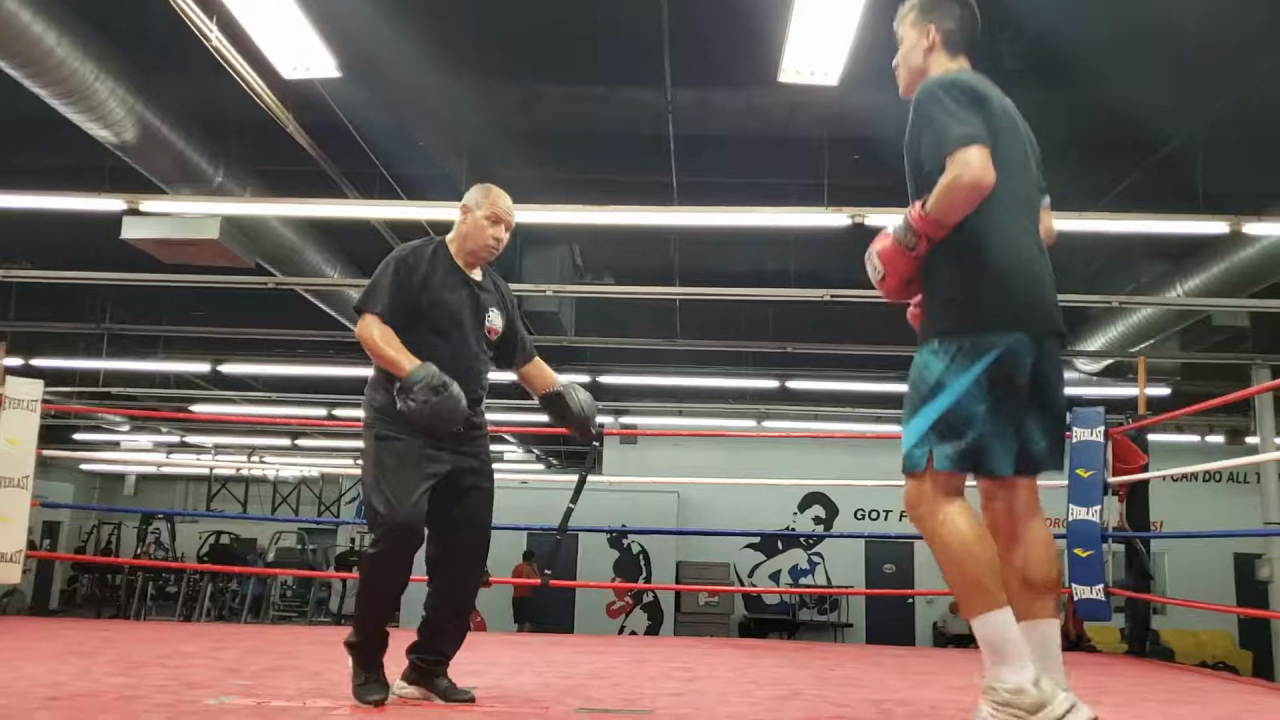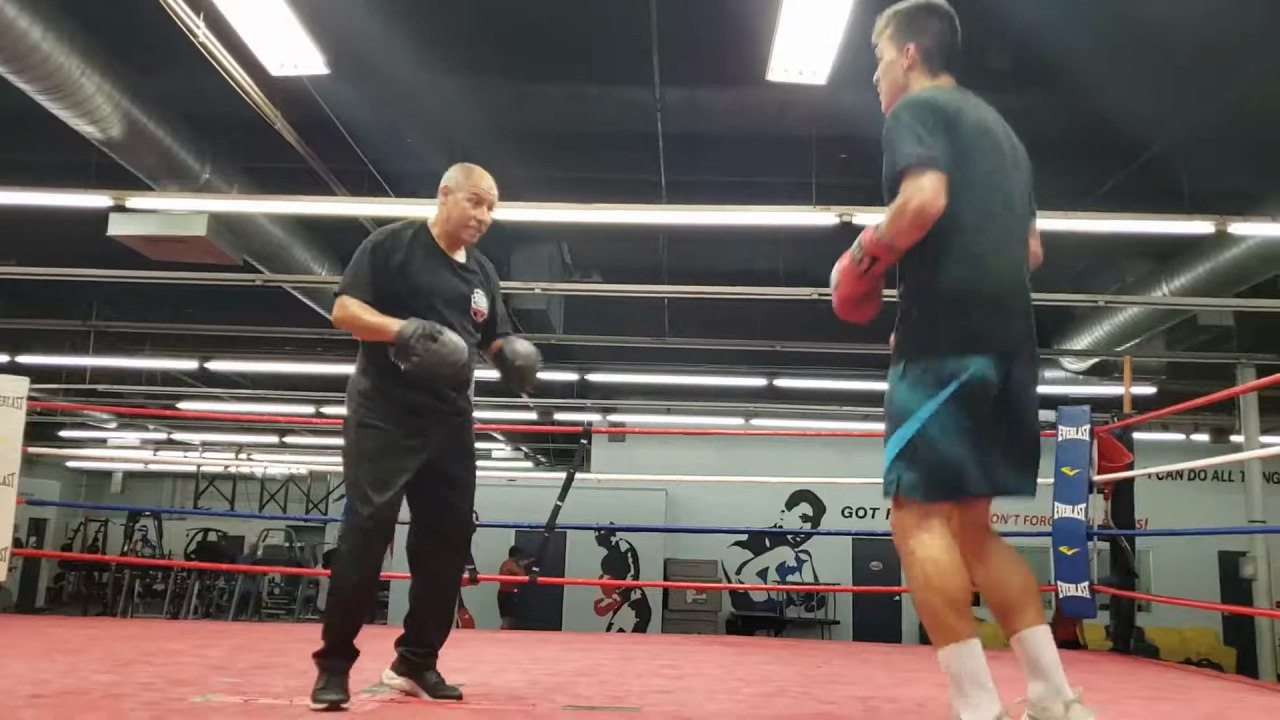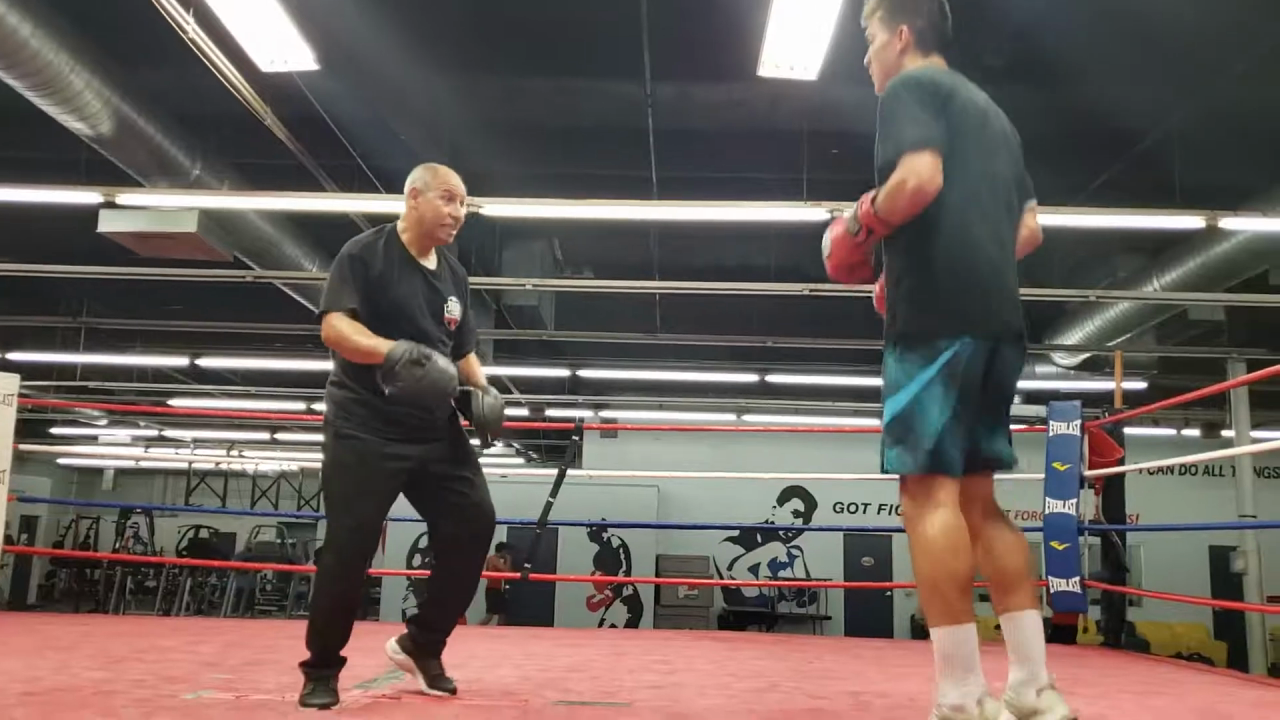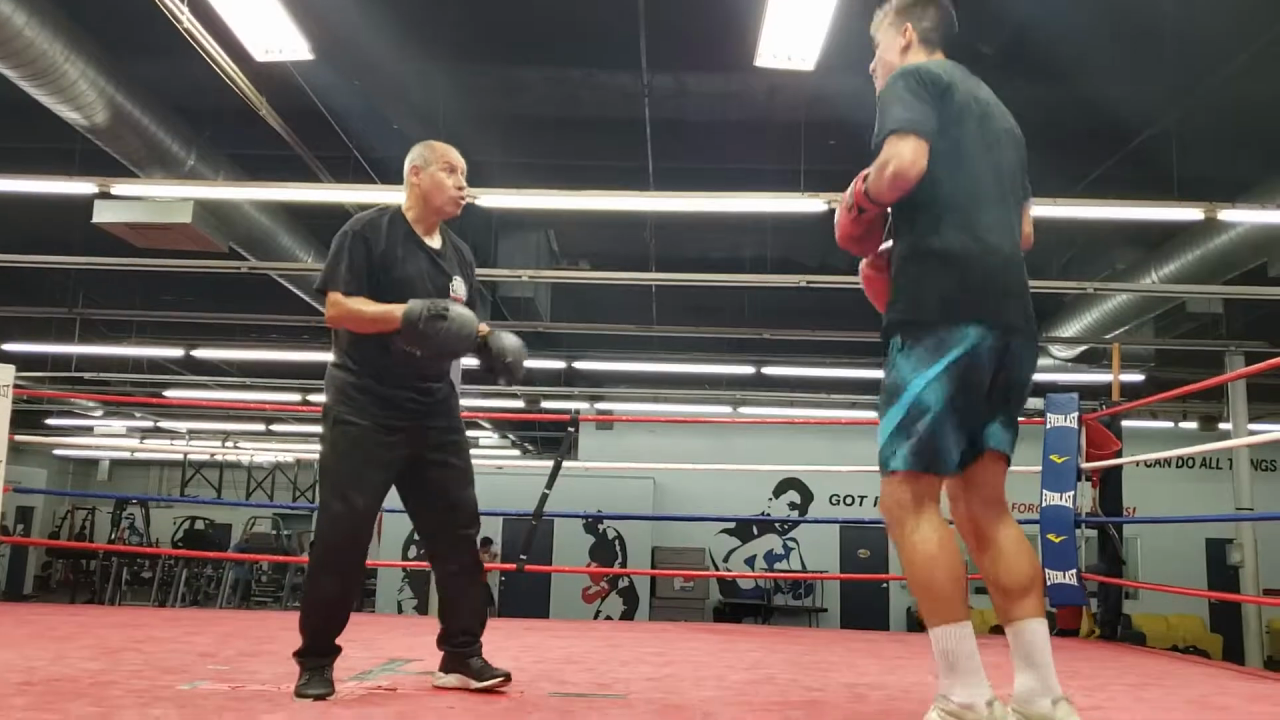
dt=0.2s
person 1, frame 1
left shoulder: (942, 93)
right shoulder: (1002, 106)
left elbow: (972, 176)
left wrist: (910, 237)
left hip: (974, 324)
right hip: (1027, 320)
left knee: (931, 491)
right knee: (1010, 503)
person 1, frame 2
left shoulder: (913, 111)
right shoulder: (997, 129)
left elbow: (925, 198)
right elbow: (1030, 249)
left wrist: (868, 256)
left hip: (942, 342)
right hip: (1006, 342)
left knee: (918, 517)
right knee: (970, 527)
person 1, frame 3
left shoulder: (914, 88)
right shoulder: (989, 112)
left elbow: (921, 178)
right elbow: (1027, 231)
left wrist: (860, 226)
left hip: (938, 325)
right hip: (996, 325)
left knee: (928, 493)
right knee: (973, 500)
person 1, frame 4
left shoulder: (911, 79)
right shoulder: (996, 111)
left elbow: (905, 164)
left wrist: (863, 201)
left hip: (940, 313)
right hip: (1005, 318)
left knee: (911, 497)
right knee: (983, 503)
person 2, frame 1
left shoulder: (496, 292)
right shoulder: (412, 262)
left elbow: (523, 360)
right elbow: (369, 326)
left wrist: (560, 393)
right wrist: (414, 372)
left hip: (465, 437)
right hip: (402, 427)
left knee: (465, 553)
right knee: (399, 526)
left ankle: (427, 667)
right ankle: (367, 652)
person 2, frame 2
left shoulder: (482, 273)
right shoulder: (390, 245)
left elbow: (496, 338)
right elbow: (344, 309)
left wrist: (515, 357)
right wrist: (405, 331)
left hip: (448, 424)
right hip: (383, 416)
left knee: (448, 542)
right knee: (369, 525)
left ankle: (416, 661)
right ankle: (334, 661)
person 2, frame 3
left shoulder: (454, 274)
right shoulder: (364, 254)
right elbow: (334, 327)
left wrist: (479, 389)
right wrist: (393, 353)
left hip: (434, 429)
right hip: (362, 426)
left knee: (473, 523)
right knee: (350, 544)
left ankle: (422, 643)
right ankle: (321, 669)
person 2, frame 4
left shoulder: (458, 254)
right shoulder: (367, 232)
left elbow: (463, 323)
right elbow: (336, 307)
left wrist: (491, 341)
right wrist: (407, 315)
left hip: (435, 415)
right hip: (364, 411)
left knee: (456, 530)
right knee: (343, 532)
left ankle: (461, 654)
right ankle: (316, 659)
